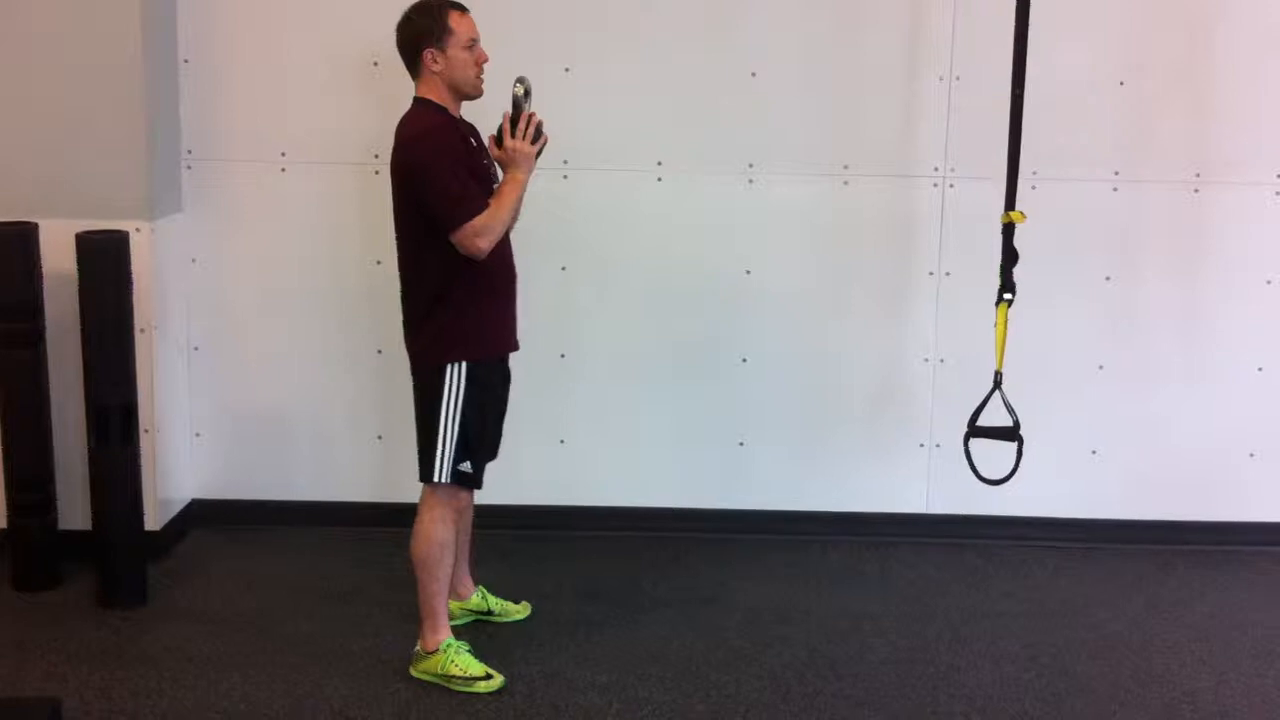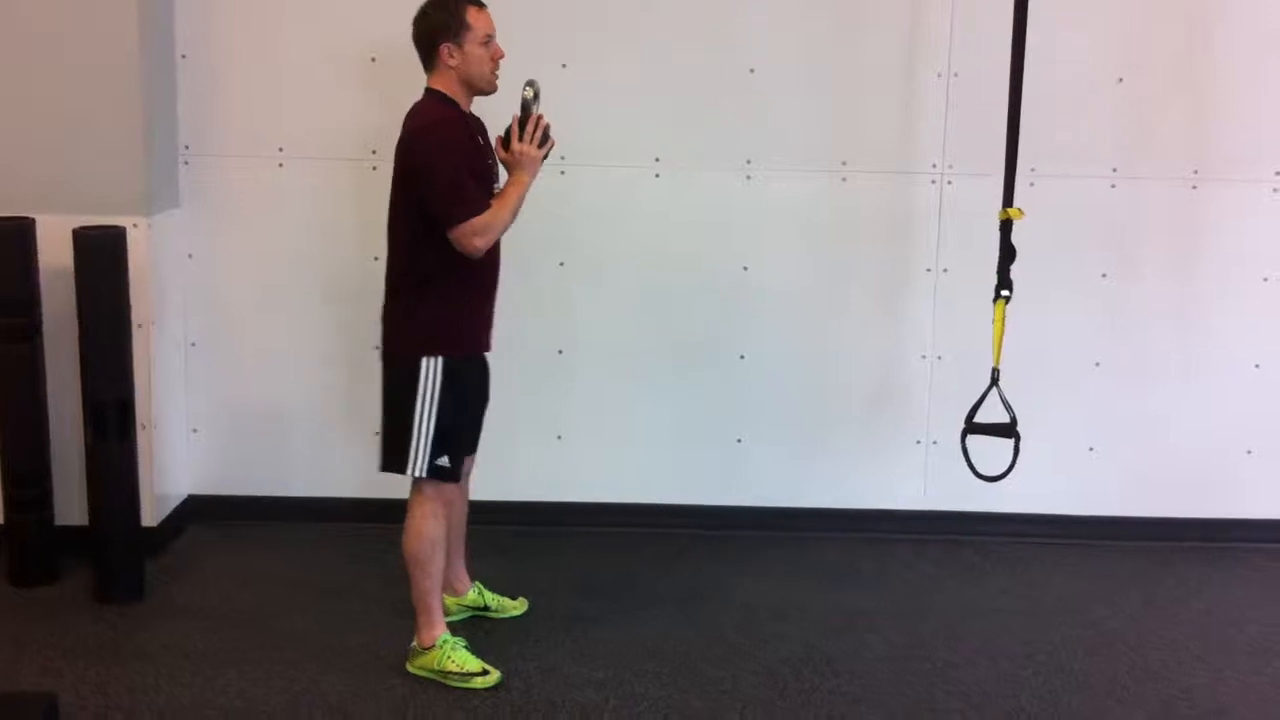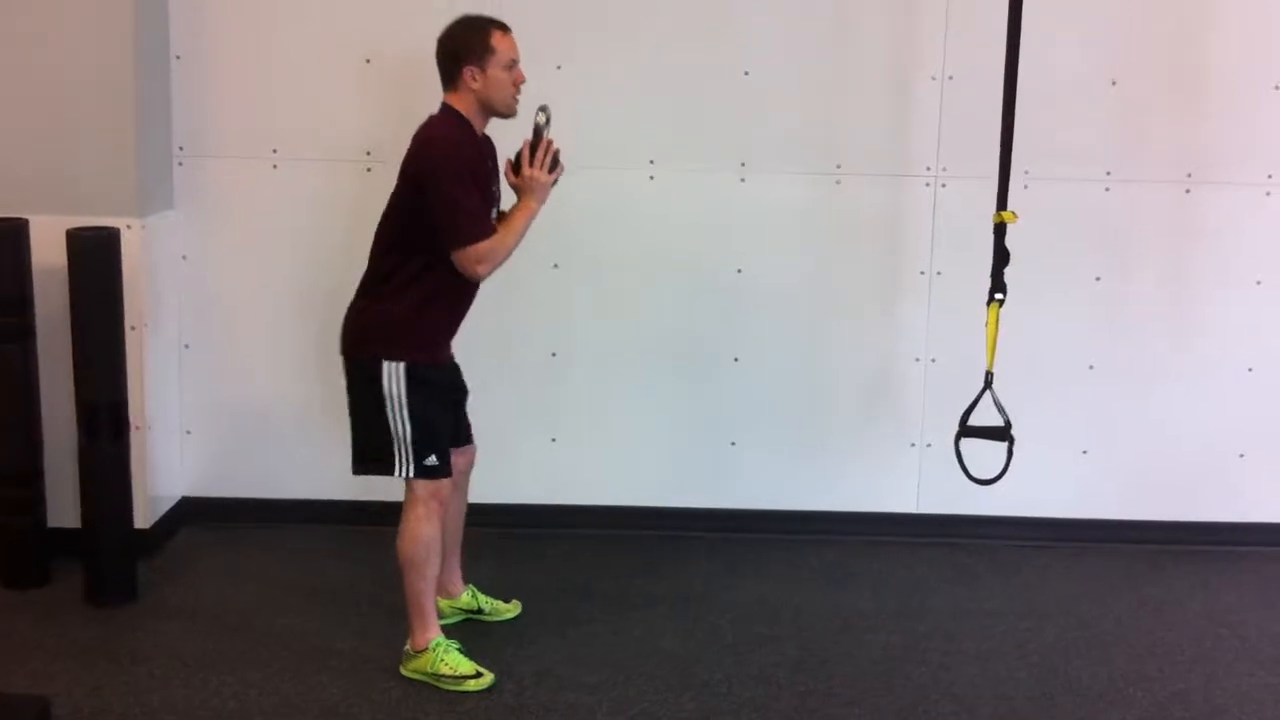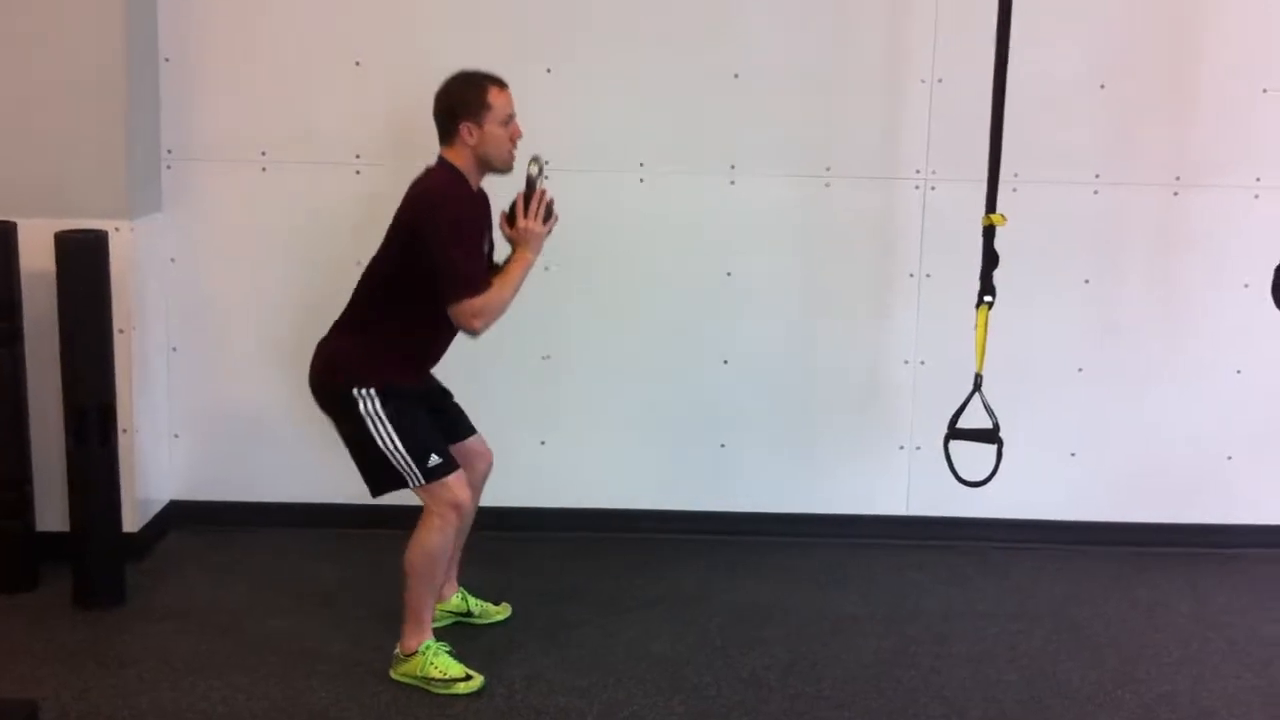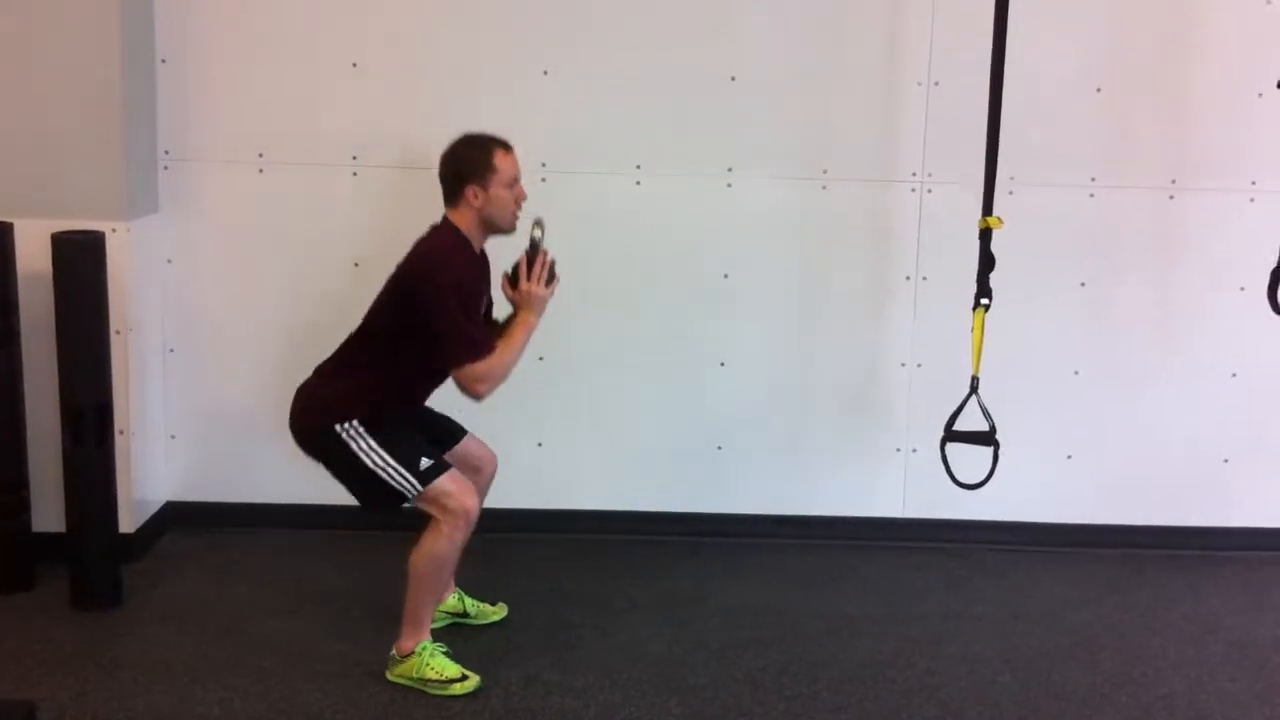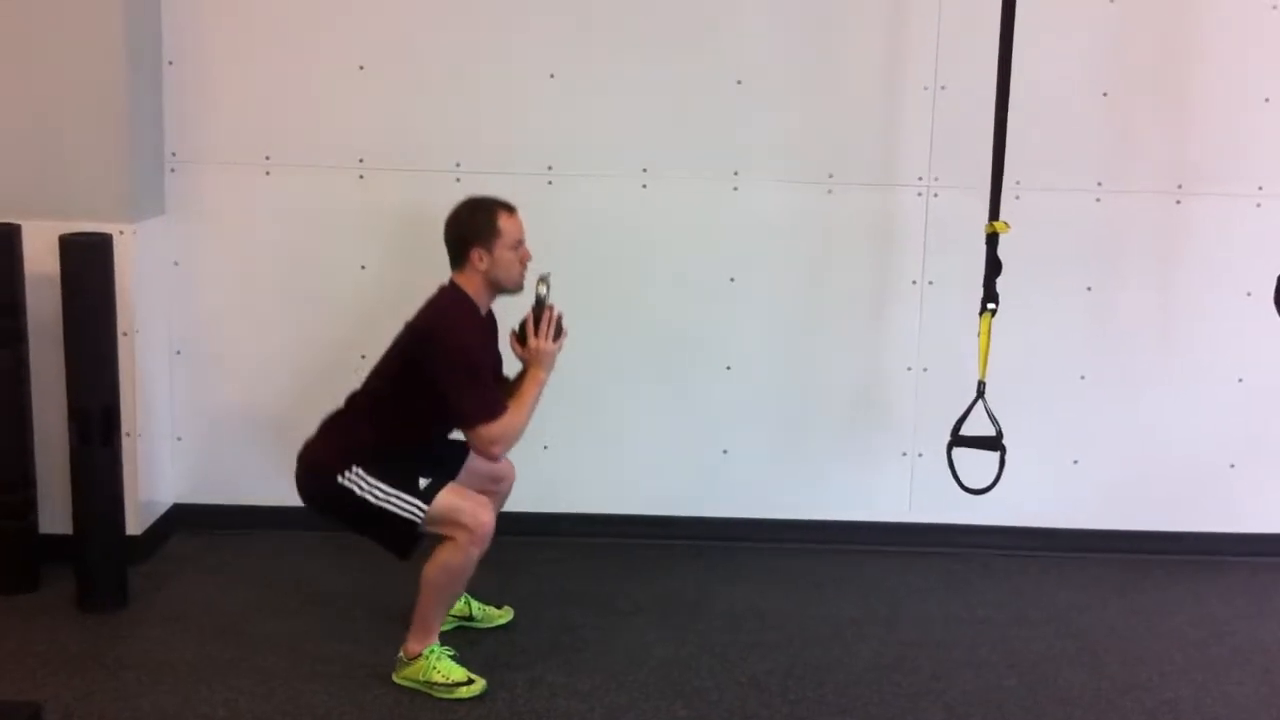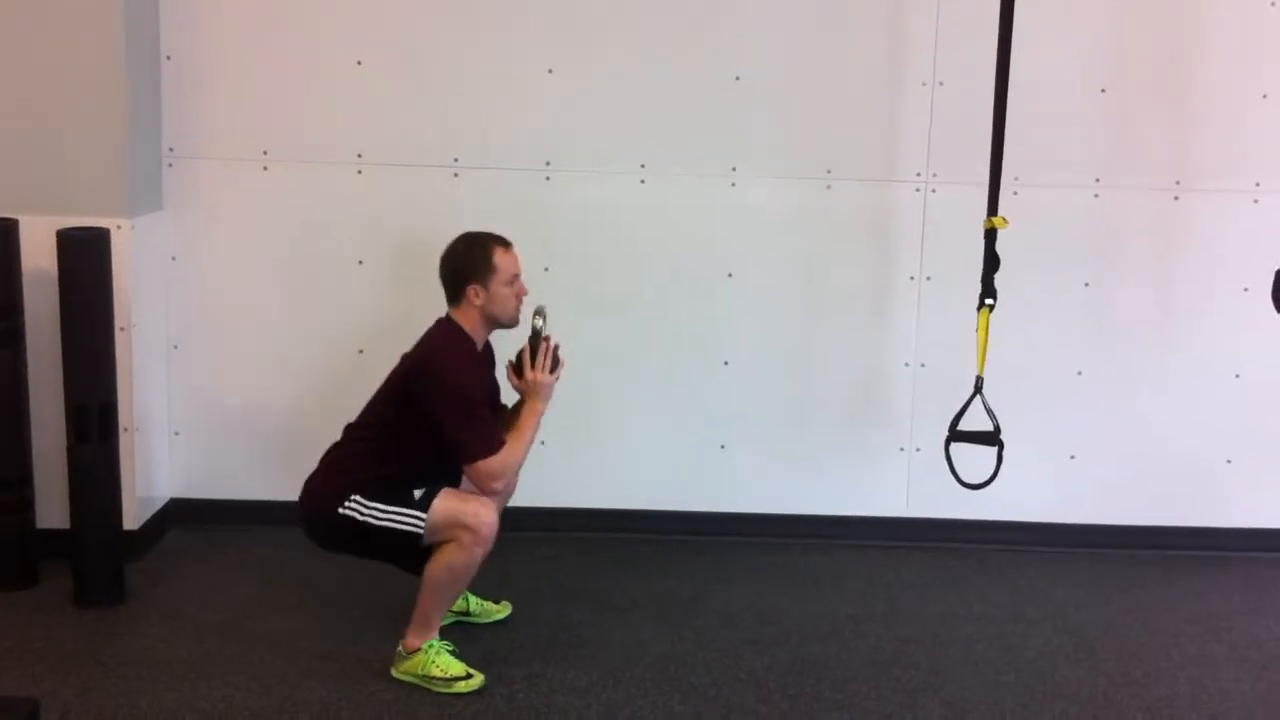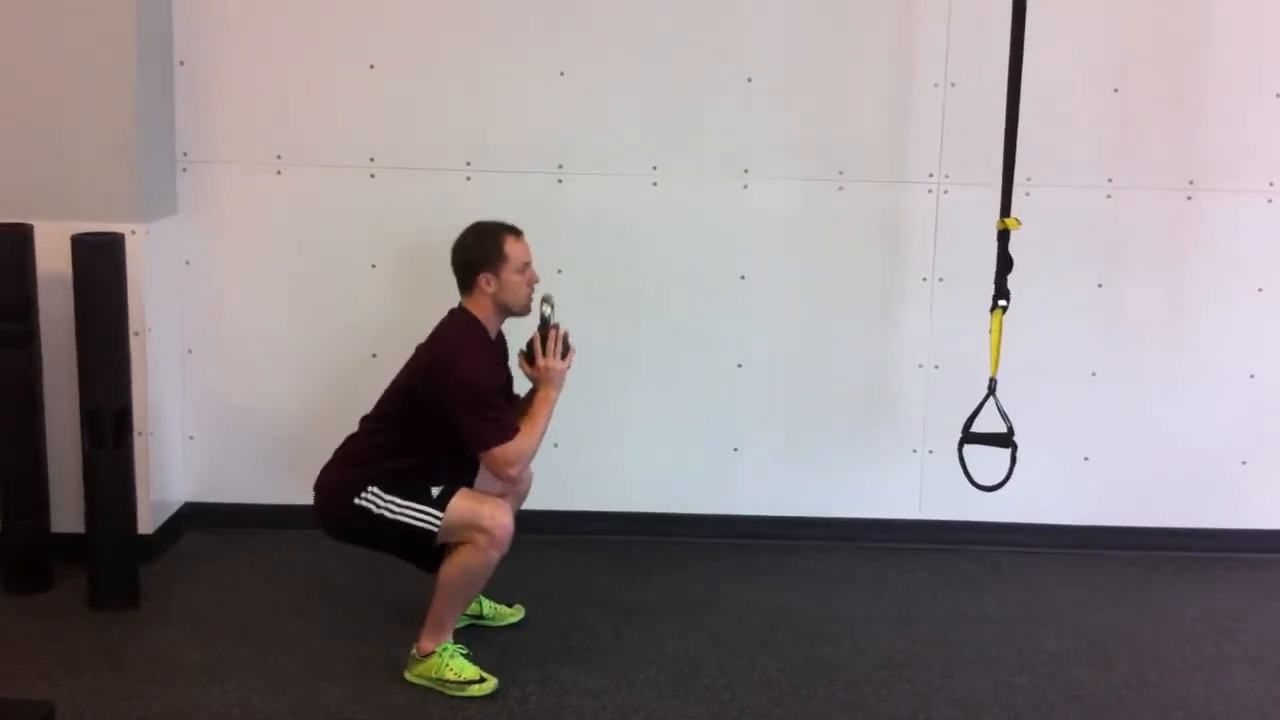
dt=0.3s
person 1, frame 1
left shoulder: (451, 129)
right shoulder: (426, 136)
right elbow: (476, 237)
left wrist: (506, 166)
right wrist: (519, 170)
left hip: (477, 338)
right hip: (453, 345)
left knee: (463, 481)
right knee: (445, 488)
left ankle: (462, 591)
right ankle: (434, 646)
person 1, frame 2
left shoulder: (460, 123)
right shoulder: (435, 128)
left elbow: (477, 223)
right elbow: (474, 236)
left wrist: (514, 168)
right wrist: (524, 172)
left hip: (457, 334)
right hip: (430, 339)
left knee: (456, 469)
right knee: (434, 484)
left ankle: (458, 590)
right ankle: (430, 642)
person 1, frame 3
left shoulder: (472, 142)
right shoulder: (446, 145)
left elbow: (478, 240)
right elbow: (478, 259)
left wrist: (523, 194)
right wrist: (534, 198)
left hip: (424, 339)
right hip: (393, 343)
left knee: (457, 464)
right knee: (428, 487)
left ankle: (452, 591)
right ankle: (424, 645)
person 1, frame 4
left shoulder: (466, 195)
right shoulder: (442, 200)
left elbow: (480, 292)
right elbow: (475, 317)
left wrist: (519, 248)
right wrist: (528, 251)
left hip: (398, 368)
right hip: (359, 375)
left knee: (477, 461)
right knee: (451, 495)
left ankle: (445, 594)
right ankle: (414, 649)
person 1, frame 5
left shoulder: (466, 253)
right shoulder: (445, 263)
left elbow: (482, 346)
right elbow: (478, 380)
left wrist: (519, 307)
right wrist: (531, 312)
left hip: (383, 401)
right hip: (339, 413)
left knee: (480, 464)
right knee: (457, 504)
left ankle: (441, 595)
right ankle: (411, 650)
person 1, frame 6
left shoulder: (472, 315)
right shoulder: (452, 328)
left elbow: (494, 414)
right elbow: (494, 442)
left wrist: (528, 366)
right wrist: (540, 369)
left hip: (385, 448)
right hip: (340, 469)
left knee: (498, 478)
right knee: (474, 520)
left ankle: (447, 599)
right ankle: (417, 654)
person 1, frame 7
left shoulder: (469, 347)
right shoulder: (448, 364)
left elbow: (493, 443)
right elbow: (492, 477)
left wrist: (526, 399)
right wrist: (538, 401)
left hip: (383, 475)
right hip: (341, 501)
left knee: (502, 481)
right knee: (478, 521)
left ankle: (444, 595)
right ankle: (416, 649)
person 1, frame 8
left shoulder: (481, 336)
right shoulder: (461, 356)
left elbow: (503, 432)
right elbow: (506, 459)
left wrist: (538, 384)
right wrist: (551, 388)
left hip: (402, 467)
right hip: (356, 493)
left knee: (516, 481)
right knee: (493, 524)
left ankle: (457, 598)
right ankle: (430, 652)
